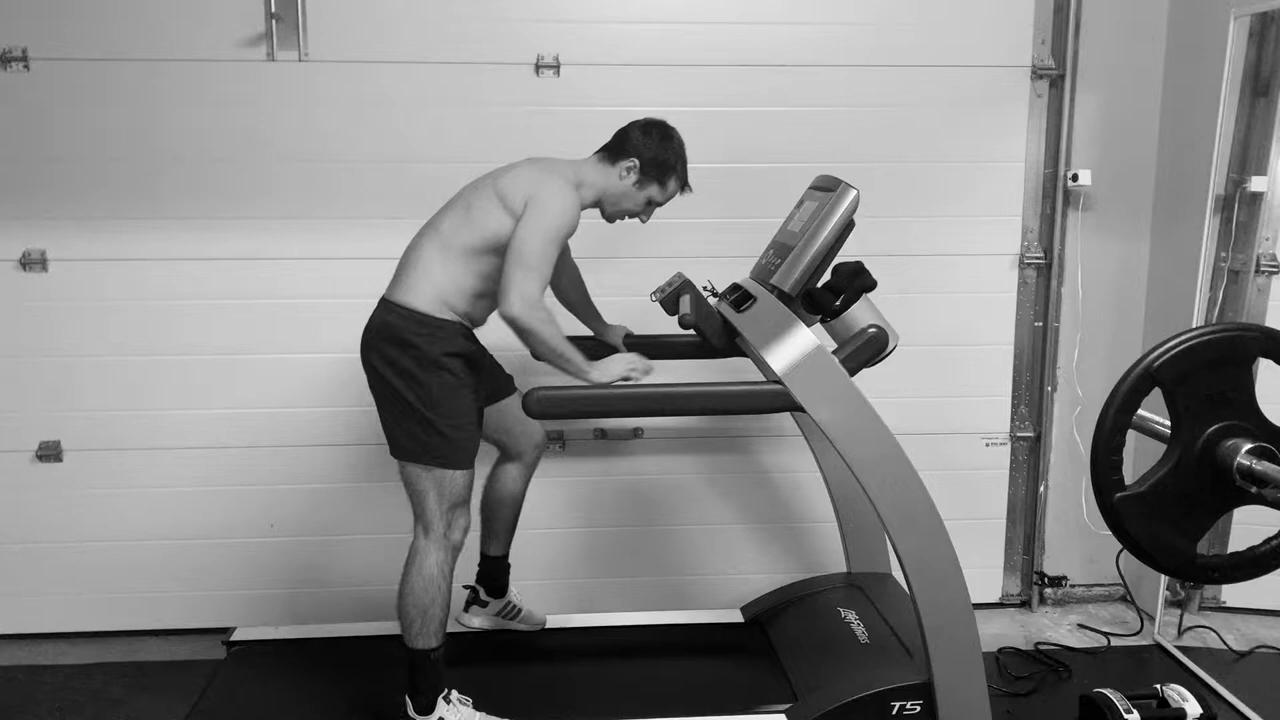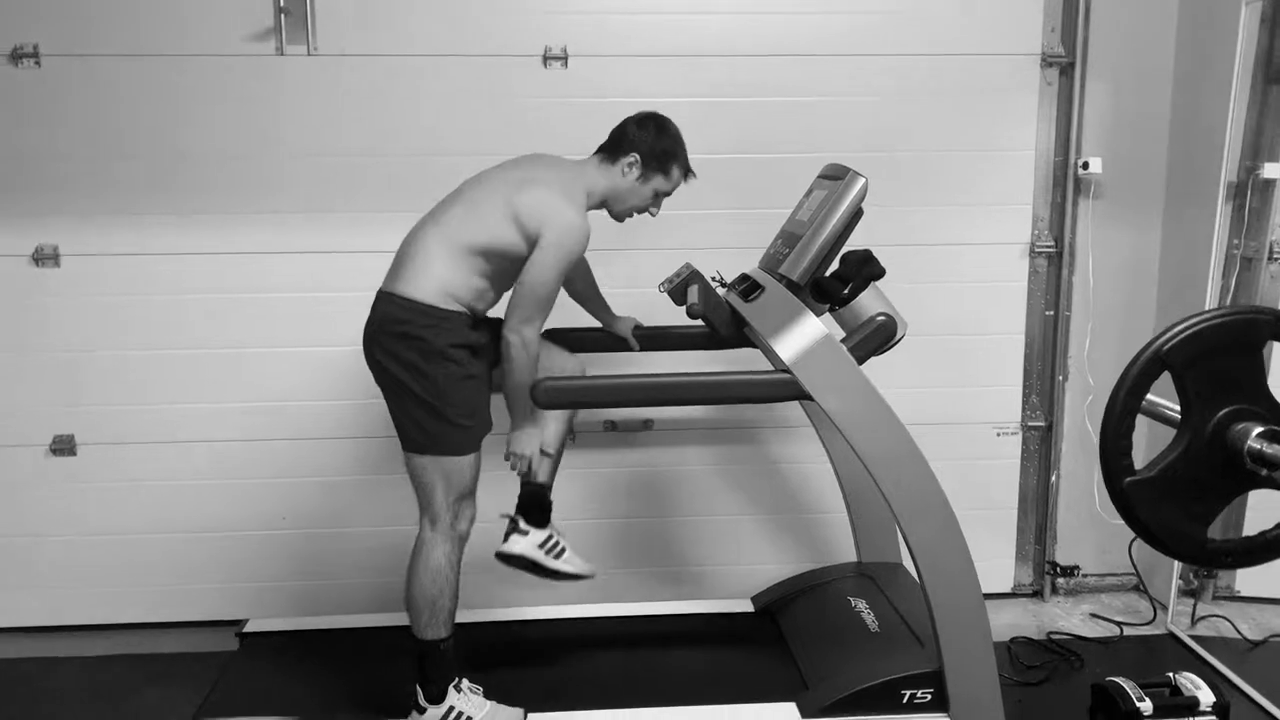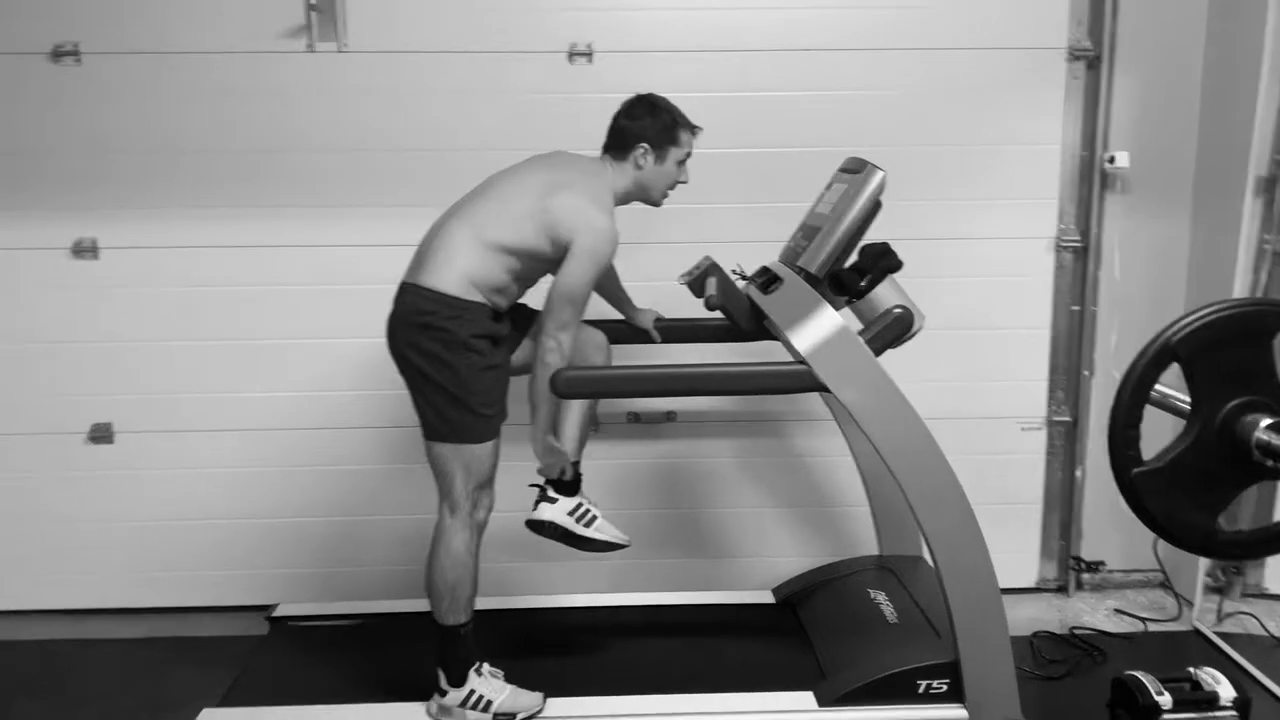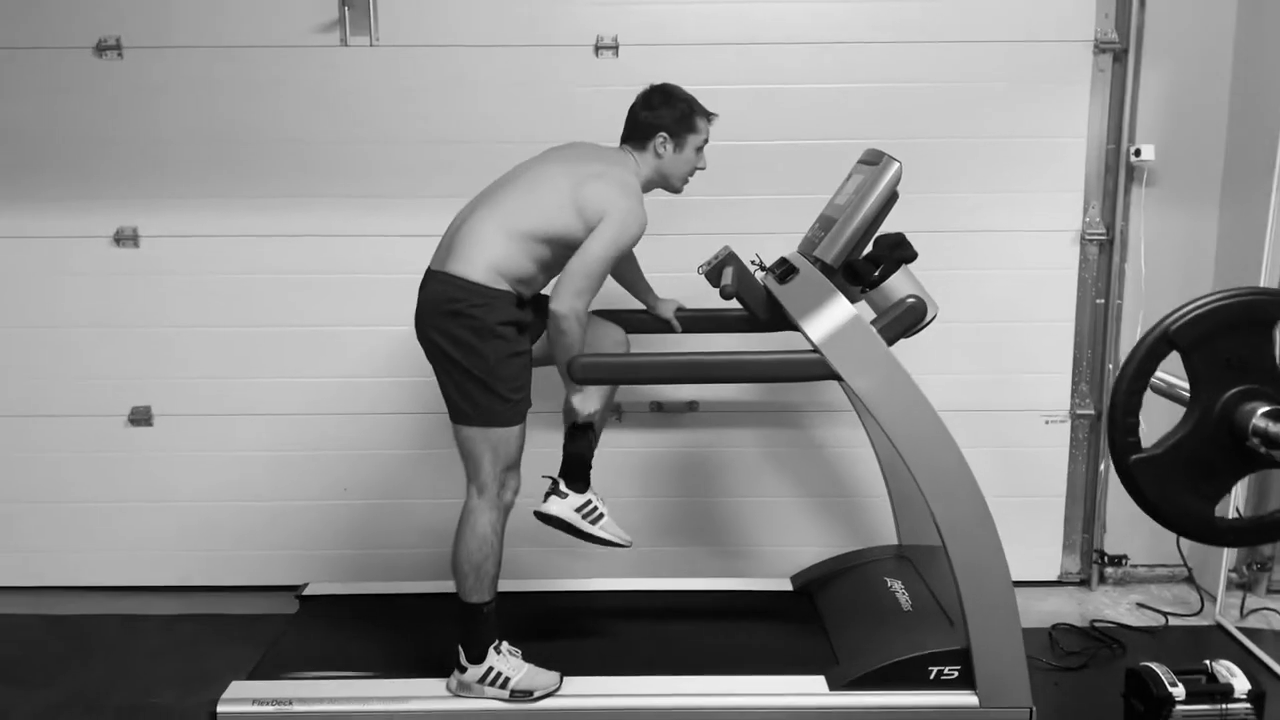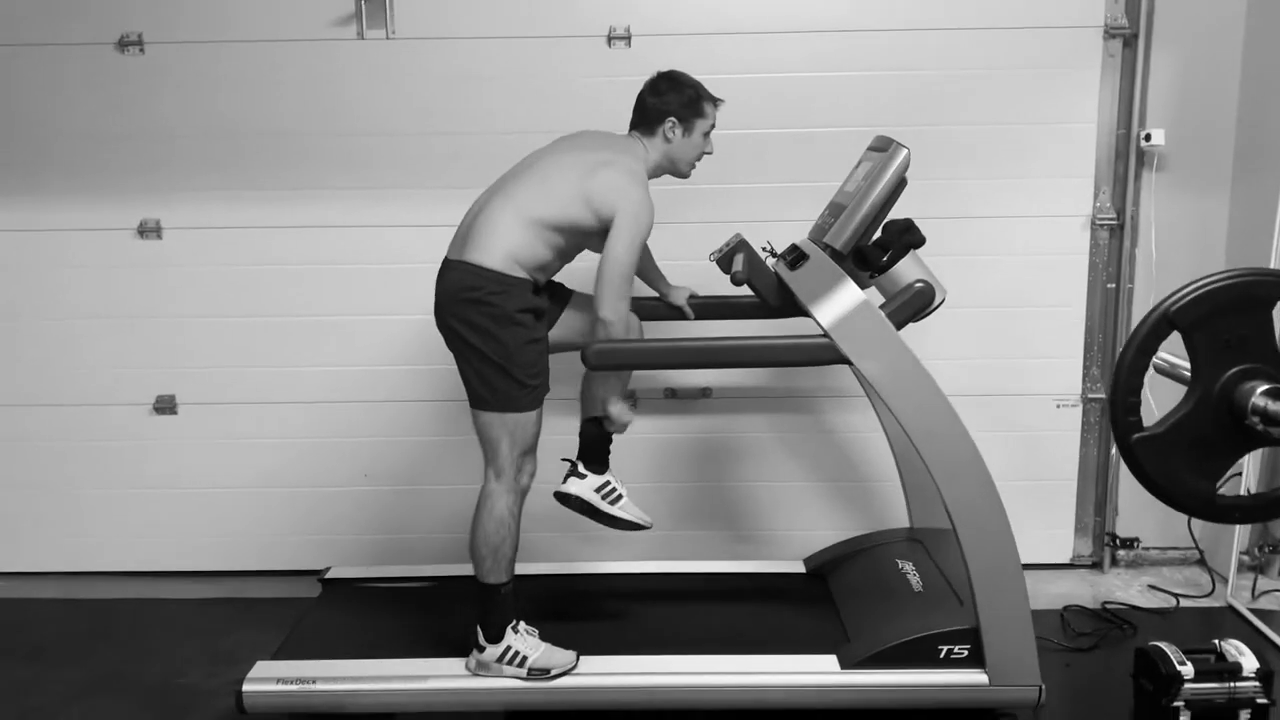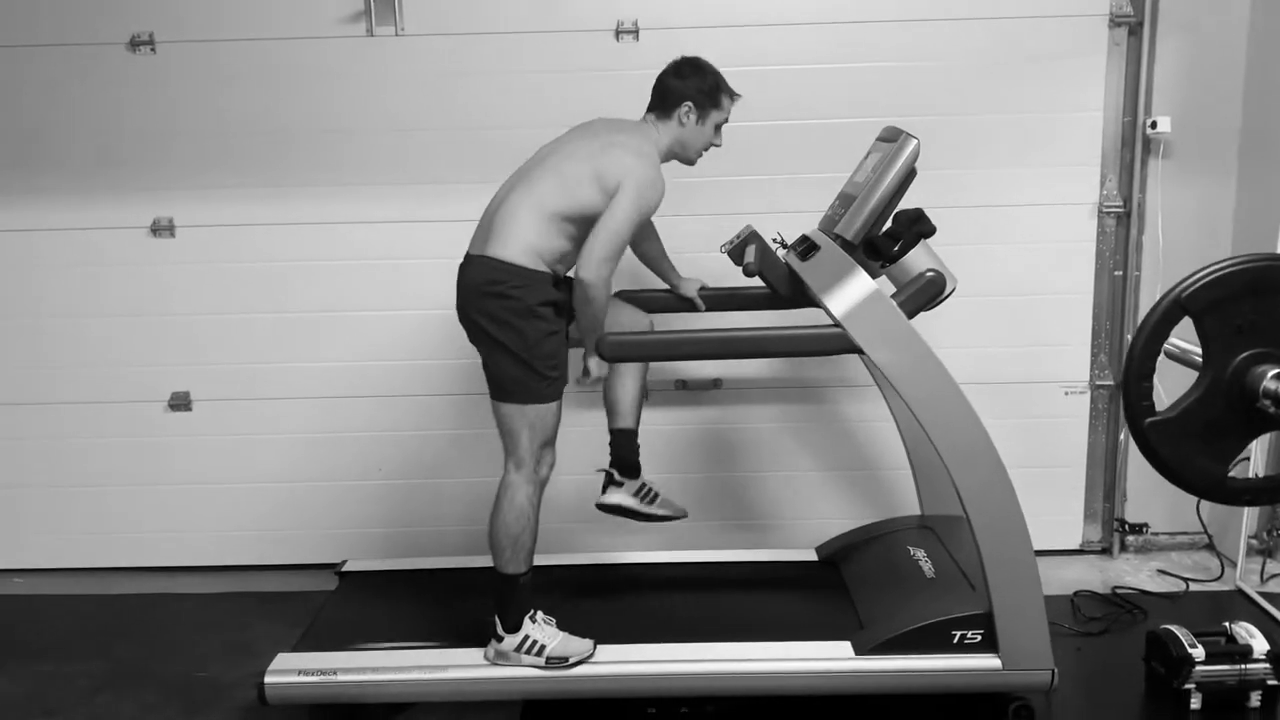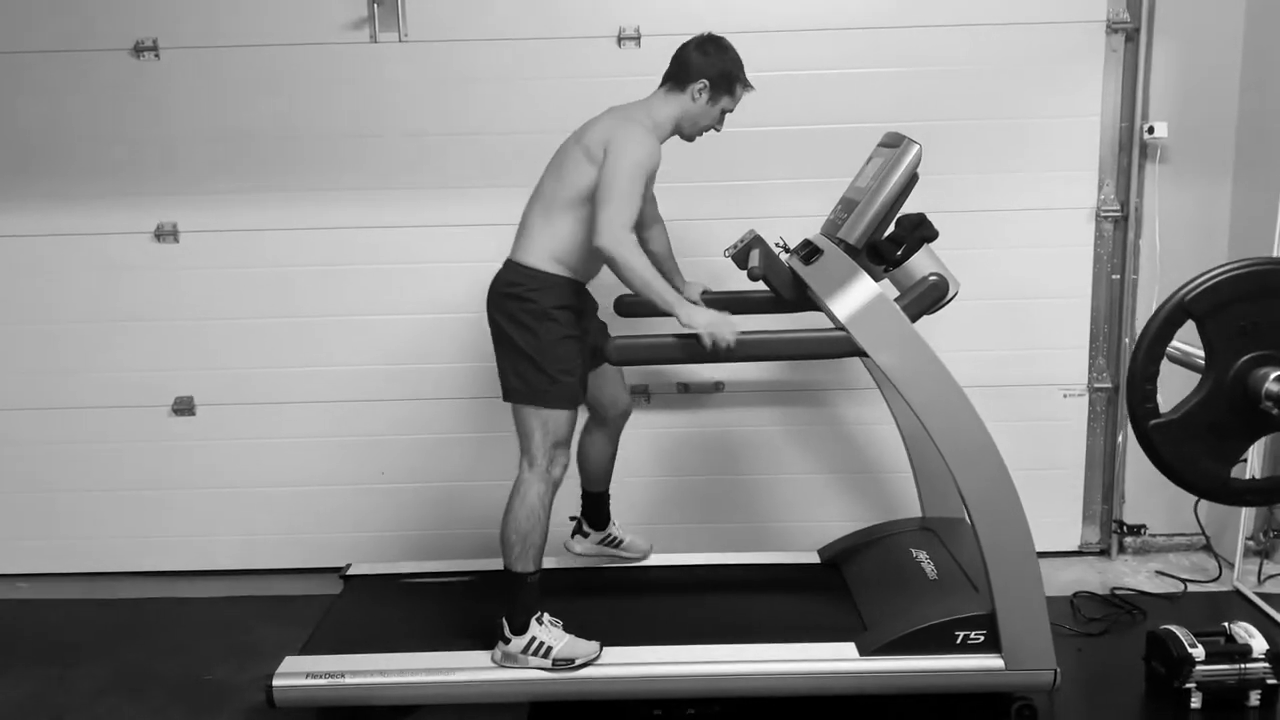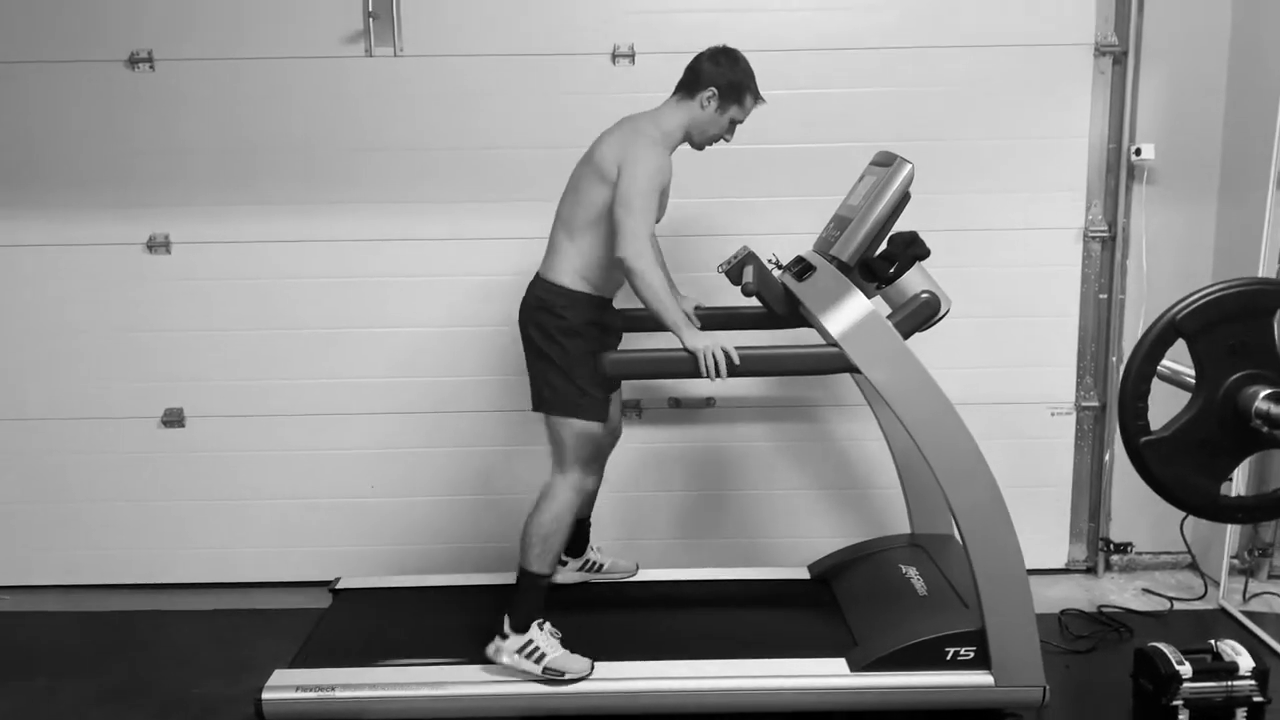
dt=0.3s
person 1, frame 1
left shoulder: (551, 184)
right shoulder: (557, 195)
left elbow: (558, 265)
right elbow: (521, 307)
left wrist: (602, 328)
right wrist: (589, 372)
left hip: (439, 335)
right hip: (415, 342)
left knee: (524, 444)
right knee: (443, 530)
left ankle: (490, 595)
person 1, frame 2
left shoulder: (554, 180)
right shoulder: (567, 213)
right elbow: (518, 331)
left wrist: (610, 319)
right wrist: (521, 426)
left hip: (435, 320)
right hip: (418, 331)
left knee: (565, 372)
right knee: (450, 520)
left ankle: (531, 527)
person 1, frame 3
left shoulder: (573, 171)
right shoulder: (596, 217)
right elbow: (554, 339)
left wrist: (631, 312)
right wrist: (543, 439)
left hip: (453, 308)
right hip: (442, 322)
left knee: (593, 345)
right knee: (469, 508)
left ankle: (560, 498)
person 1, frame 4
left shoulder: (595, 162)
right shoulder: (628, 203)
right elbow: (565, 305)
left wrist: (653, 302)
right wrist: (577, 392)
left hip: (471, 295)
right hip: (469, 309)
left knee: (609, 341)
right knee: (495, 489)
left ankle: (570, 490)
right ankle: (476, 660)
person 1, frame 5
left shoulder: (602, 149)
right shoulder: (632, 192)
right elbow: (610, 312)
left wrist: (666, 289)
right wrist: (616, 397)
left hip: (484, 281)
right hip: (485, 297)
left knee: (620, 327)
right knee: (511, 473)
left ankle: (589, 472)
right ankle: (495, 640)
person 1, frame 6
left shoulder: (615, 137)
right shoulder: (644, 172)
right elbow: (592, 272)
left wrist: (676, 281)
right wrist: (595, 352)
left hip: (504, 275)
right hip: (508, 291)
left knee: (635, 325)
right knee: (531, 464)
left ankle: (624, 478)
right ankle: (513, 630)
person 1, frame 7
left shoulder: (630, 129)
right shoulder: (637, 137)
left elbow: (646, 222)
right elbow: (611, 239)
left wrist: (680, 284)
right wrist: (683, 313)
left hip: (562, 295)
right hip: (535, 299)
left knee: (613, 406)
right knee: (544, 464)
left ankle: (593, 528)
right ankle: (520, 630)
person 1, frame 8
left shoulder: (642, 138)
right shoulder: (647, 150)
left elbow: (636, 236)
right elbow: (632, 252)
left wrist: (675, 297)
right wrist: (688, 333)
left hip: (583, 310)
right hip: (564, 314)
left knee: (602, 436)
right knee: (576, 472)
left ankle: (573, 555)
right ankle: (519, 632)
